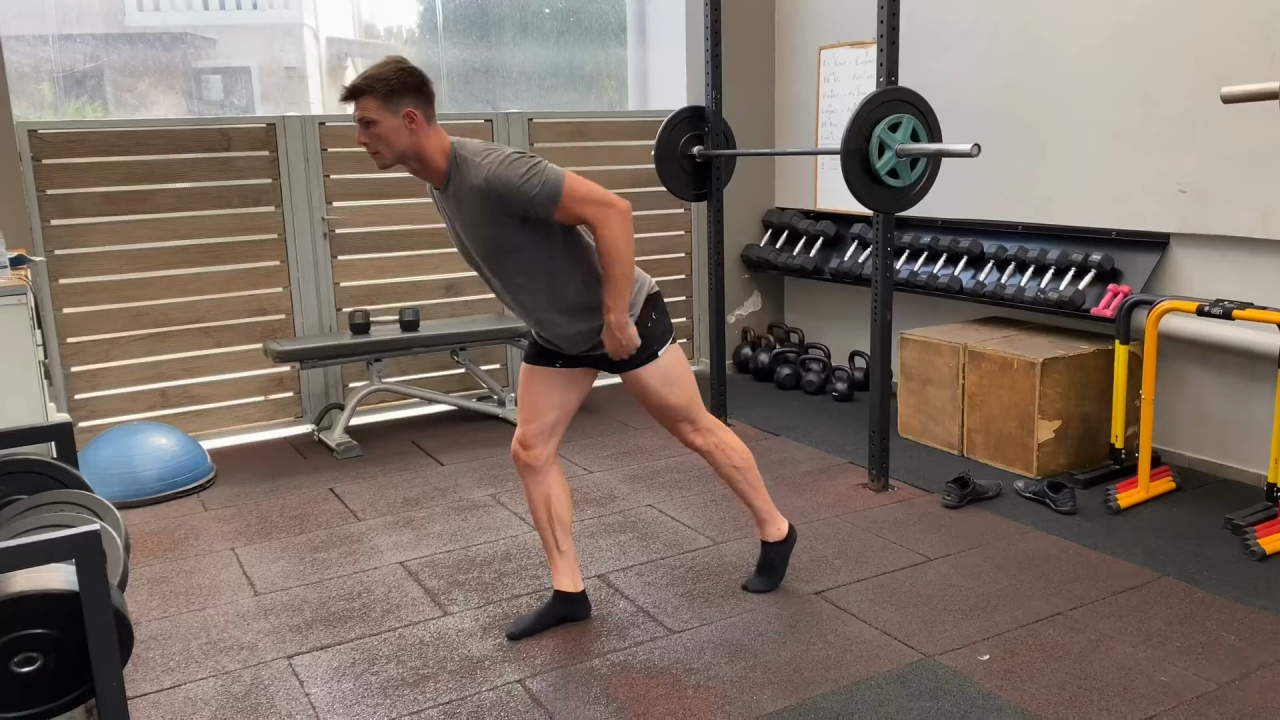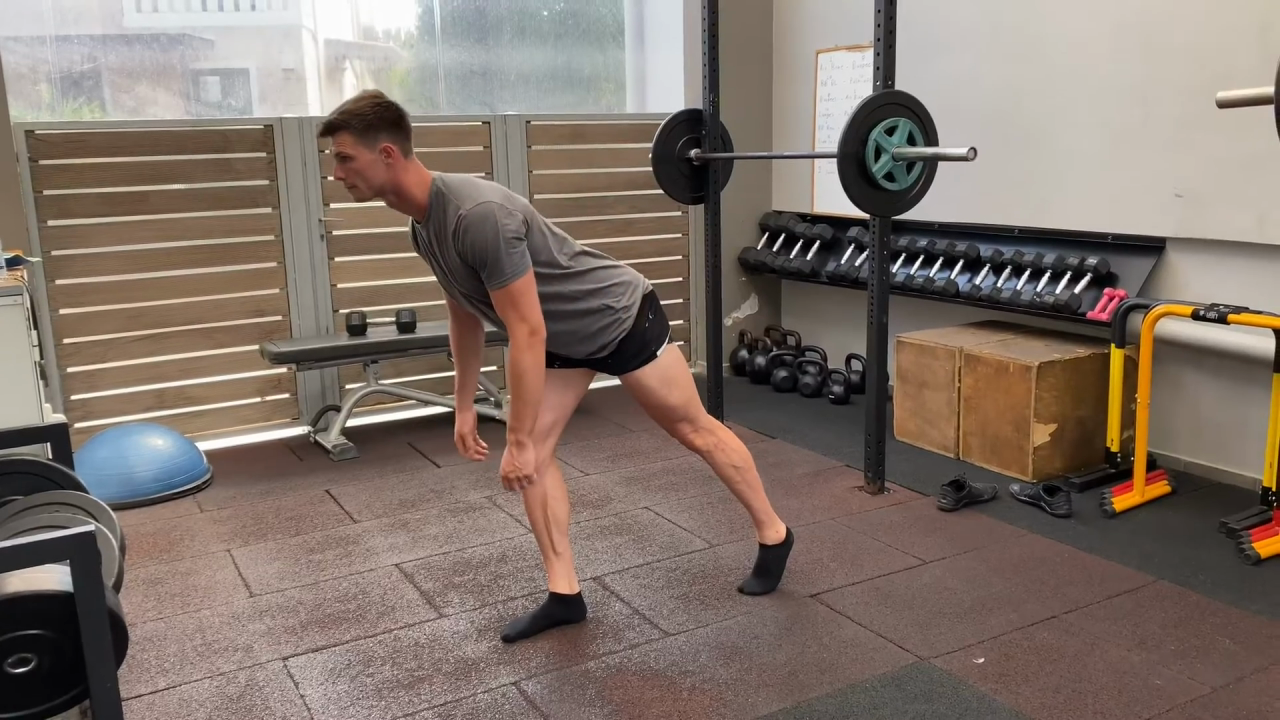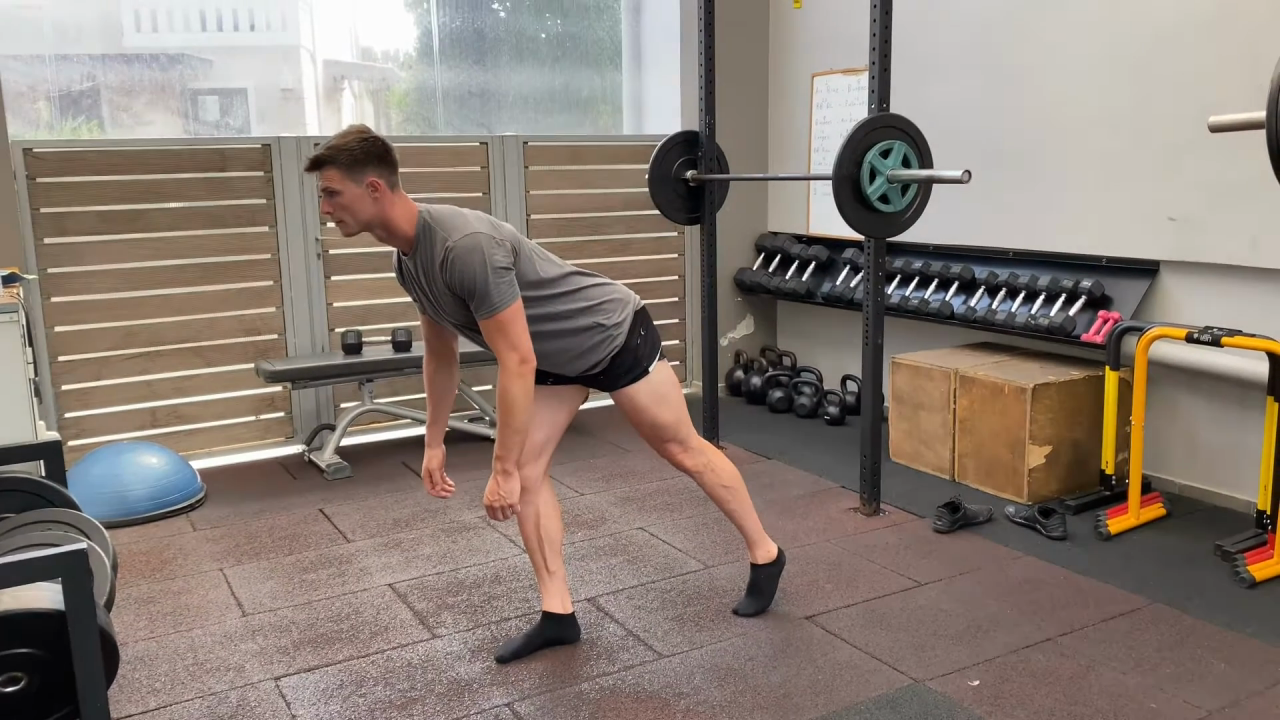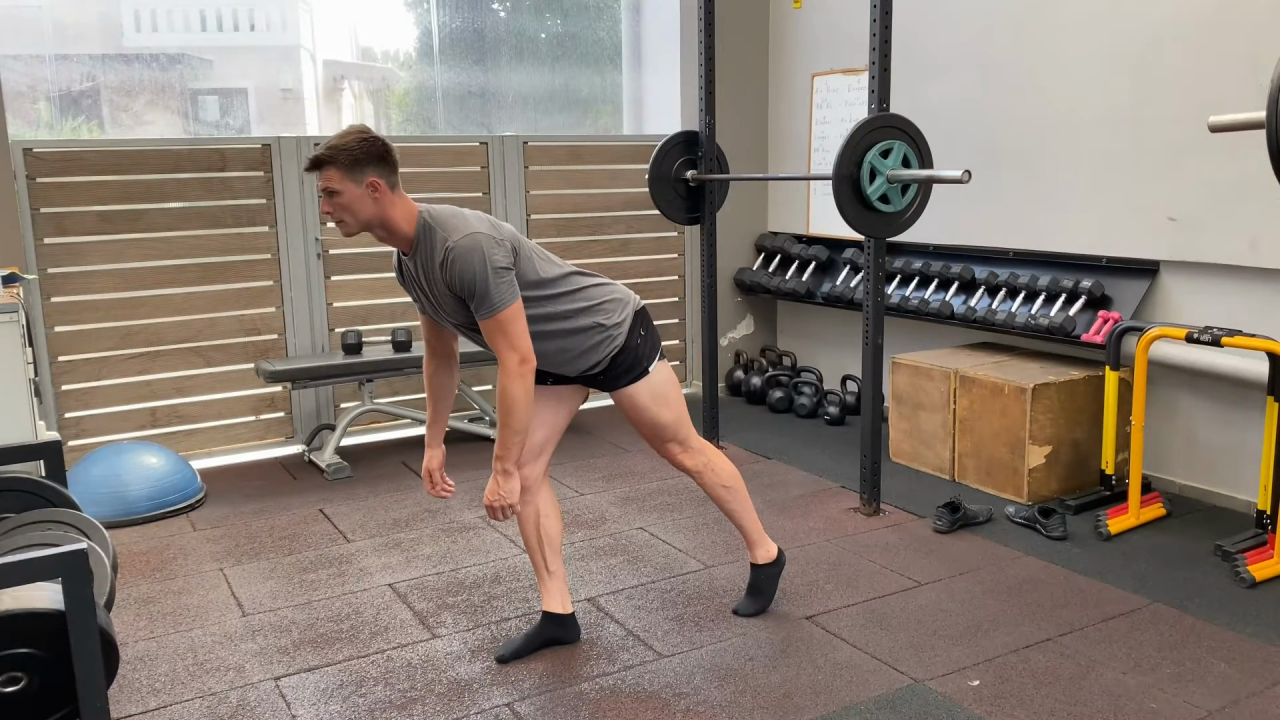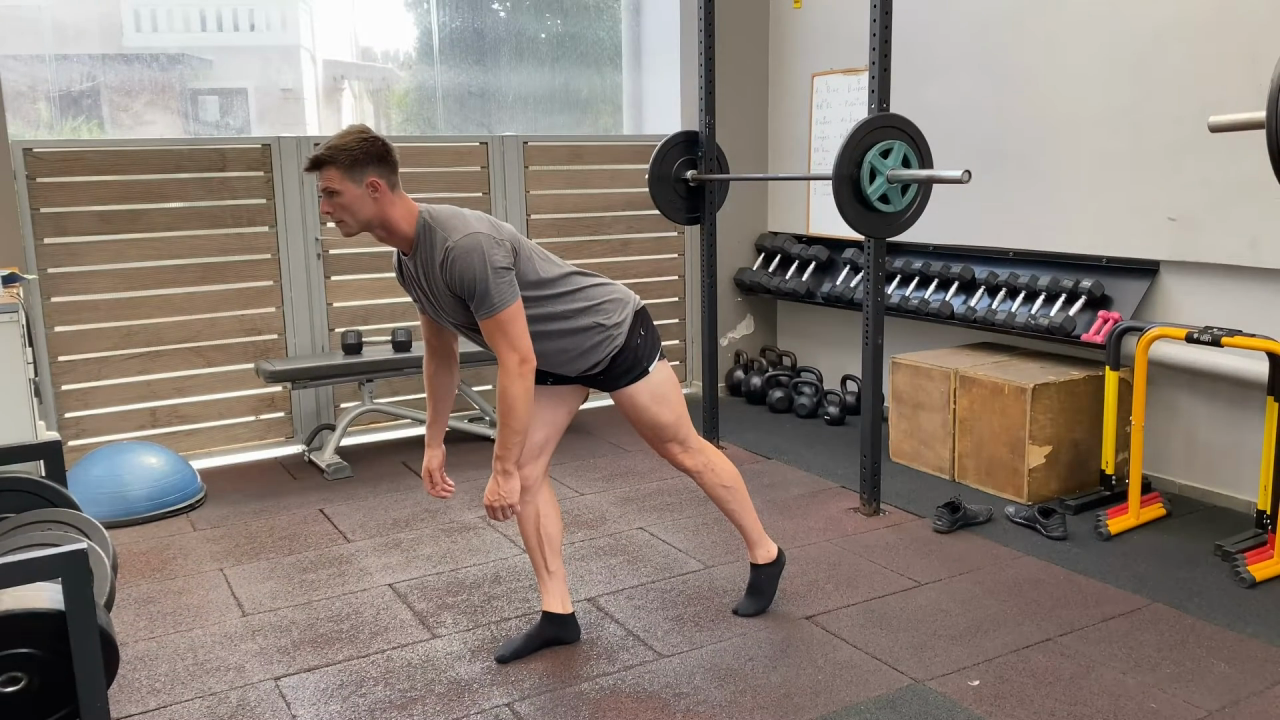
dt=1s
person 1, frame 1
left shoulder: (494, 173)
right shoulder: (438, 184)
left elbow: (610, 210)
left wrist: (617, 316)
left hip: (621, 320)
right hip: (557, 331)
left knee: (695, 430)
right knee: (530, 451)
left ankle: (776, 531)
right ankle: (568, 591)
person 1, frame 2
left shoulder: (479, 216)
right shoulder: (422, 224)
left elbow: (528, 334)
right elbow: (465, 314)
left wrist: (517, 441)
right wrist: (464, 407)
left hip: (619, 317)
right hip: (563, 337)
left knee: (695, 430)
right knee: (535, 456)
left ankle: (773, 534)
right ankle: (564, 594)
person 1, frame 3
left shoulder: (467, 247)
right shoulder: (407, 258)
left elbow: (517, 363)
right elbow: (440, 353)
left wrist: (501, 470)
right wrist: (434, 442)
left hip: (612, 335)
right hip: (556, 356)
left knee: (683, 450)
right knee: (528, 472)
left ankle: (765, 554)
right ankle: (558, 614)
person 1, frame 4
left shoulder: (467, 246)
right shoulder: (406, 259)
left elbow: (517, 362)
right elbow: (440, 353)
left wrist: (501, 470)
right wrist: (434, 442)
left hip: (613, 335)
right hip: (556, 356)
left knee: (684, 450)
right knee: (528, 473)
left ankle: (765, 554)
right ankle: (557, 615)
person 1, frame 5
left shoulder: (467, 246)
right shoulder: (406, 258)
left elbow: (517, 363)
right elbow: (440, 352)
left wrist: (501, 470)
right wrist: (434, 442)
left hip: (613, 335)
right hip: (556, 357)
left knee: (685, 450)
right knee: (527, 473)
left ankle: (765, 554)
right ankle: (557, 615)
